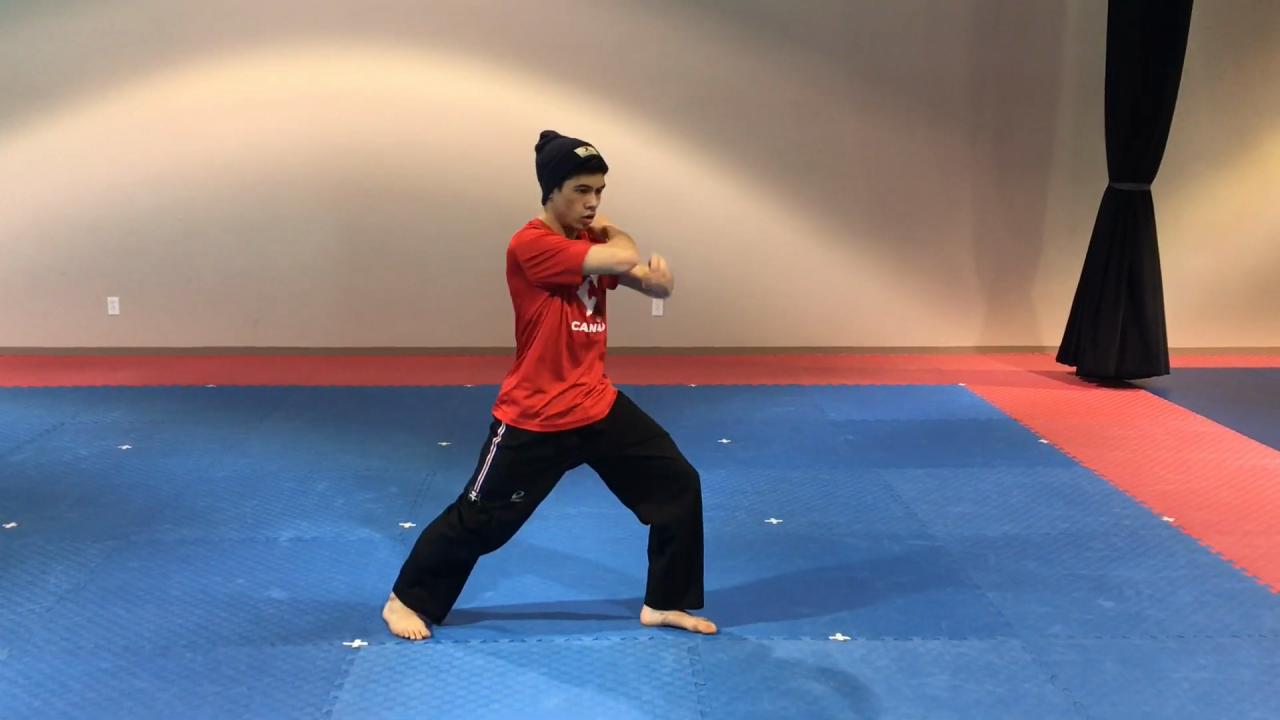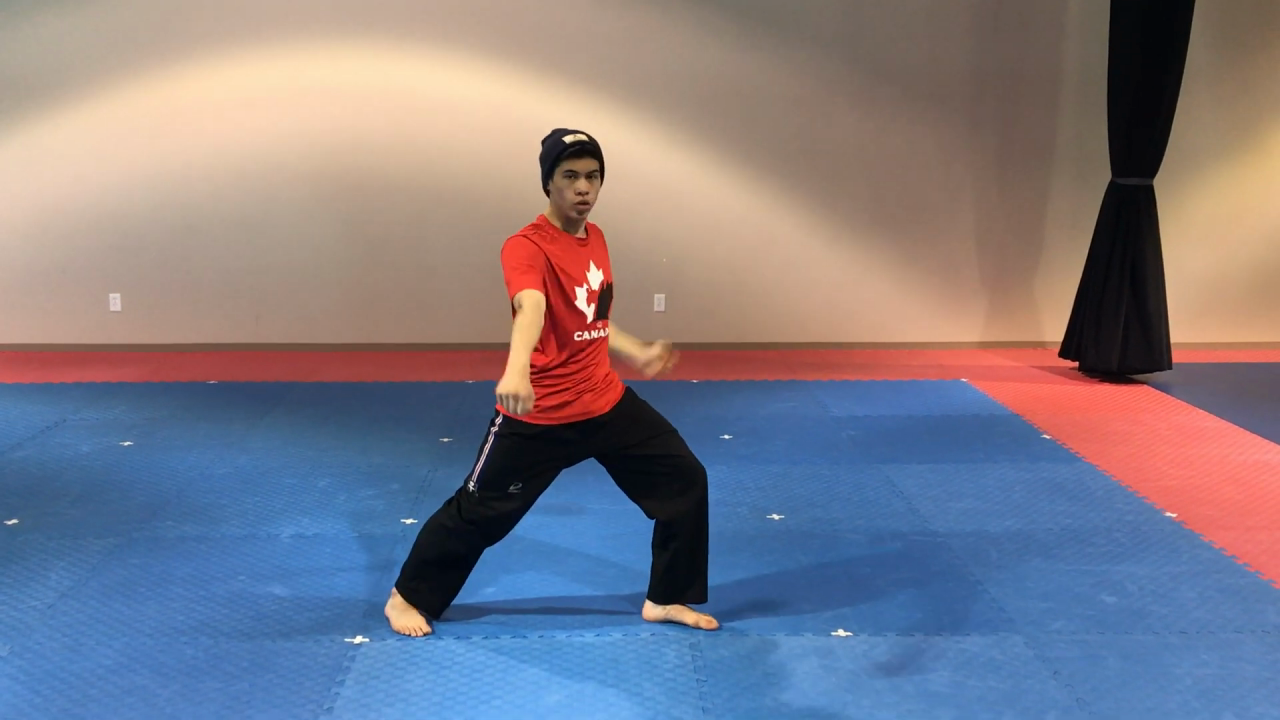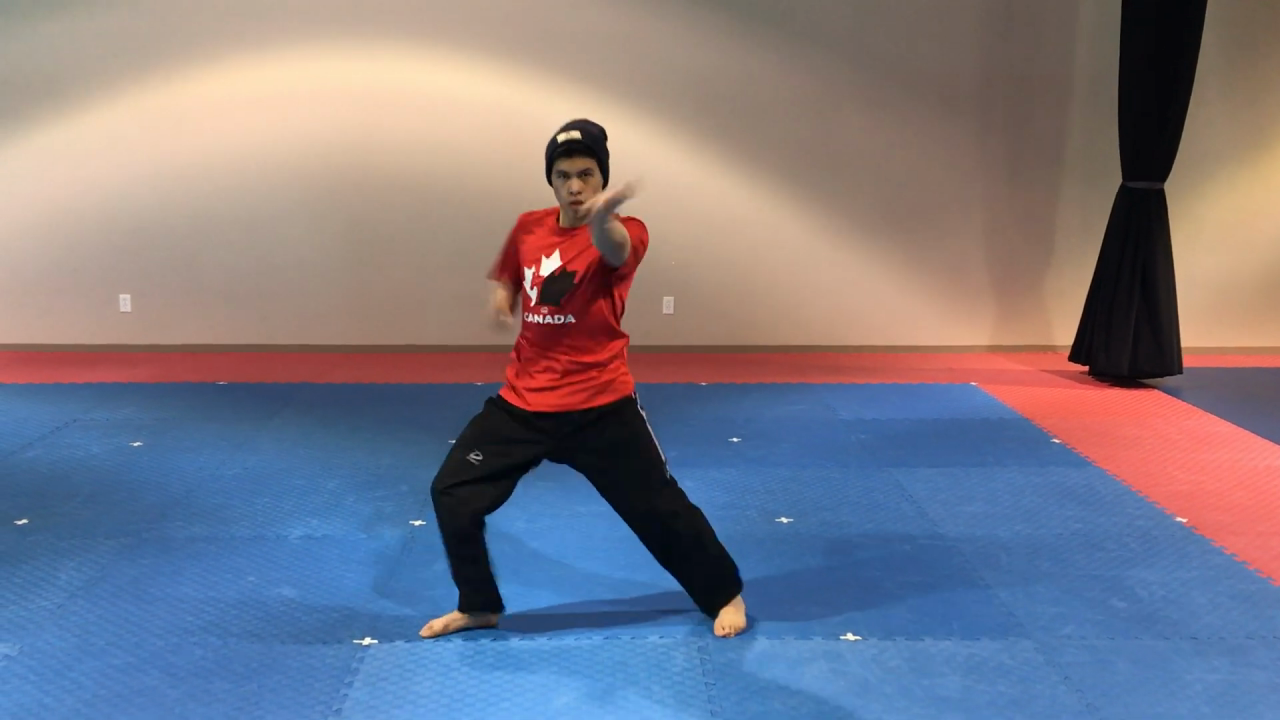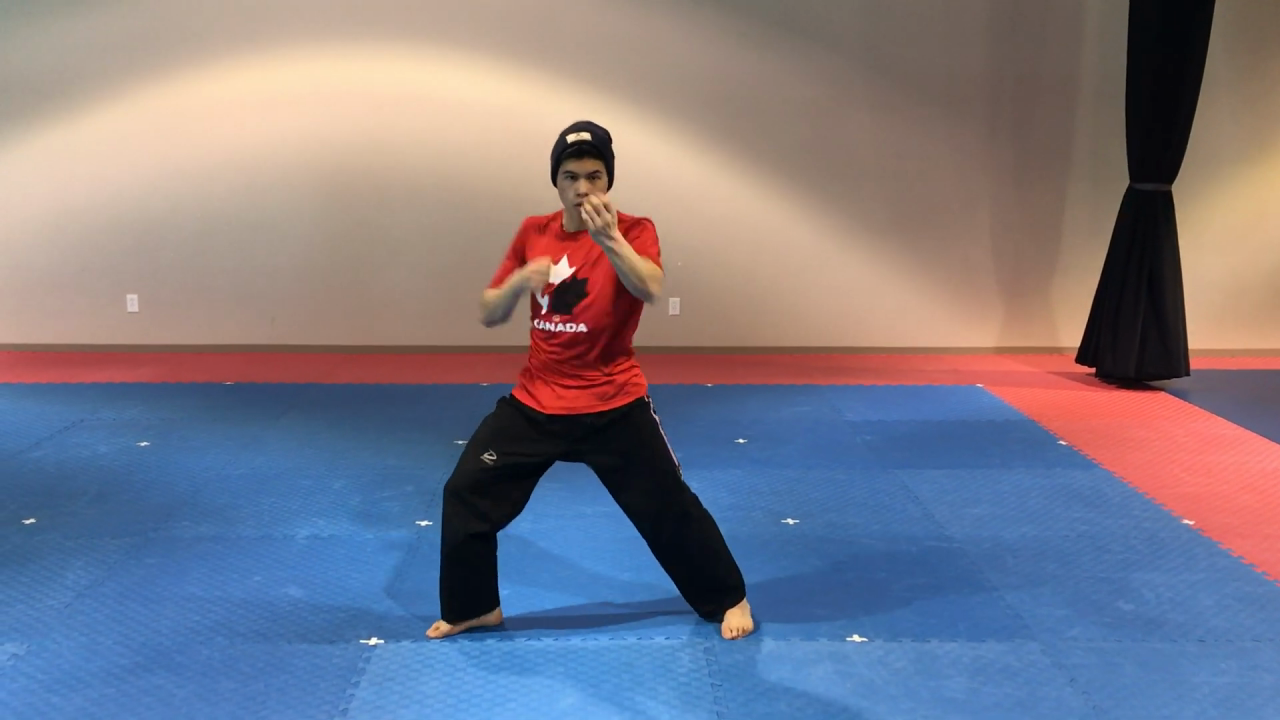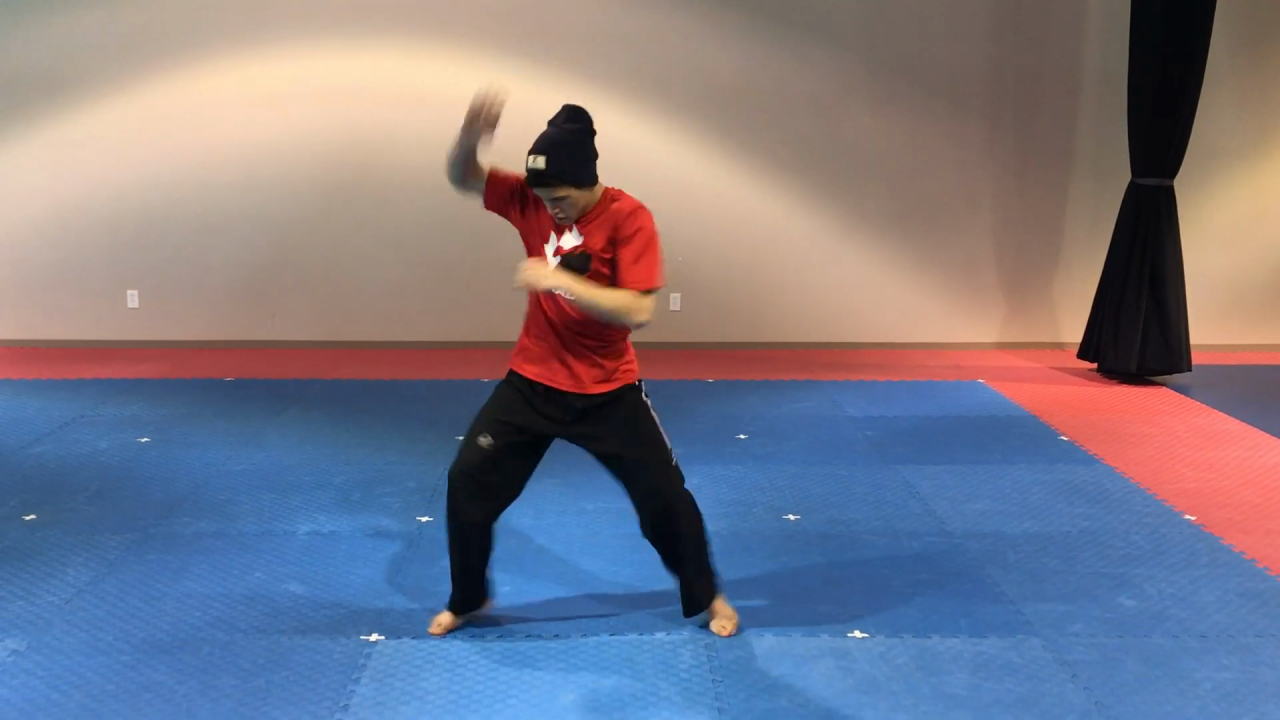
dt=0.5s
person 1, frame 1
left shoulder: (589, 237)
right shoulder: (530, 244)
left elbow: (656, 285)
right elbow: (620, 260)
left wrist: (658, 272)
right wrist: (619, 239)
left hip: (600, 406)
right hip: (534, 420)
left knee: (679, 485)
right knee: (479, 519)
left ankle: (666, 603)
right ankle: (406, 600)
person 1, frame 2
left shoulder: (594, 237)
right shoulder: (526, 246)
right elbow: (531, 310)
left wrist: (636, 353)
right wrist: (515, 371)
left hip: (607, 402)
right hip: (542, 413)
left knee: (685, 480)
right knee: (478, 511)
left ankle: (668, 597)
right ankle: (408, 595)
person 1, frame 3
left shoulder: (628, 233)
right shoulder: (527, 227)
left elbow: (613, 248)
right elbow: (503, 282)
left wrist: (604, 215)
right wrist: (503, 303)
left hip: (601, 406)
right hip: (522, 403)
left knee: (658, 507)
right knee: (453, 490)
left ankle: (725, 596)
right ankle: (480, 605)
person 1, frame 4
left shoulder: (635, 232)
right shoulder: (533, 232)
left elbow: (649, 289)
right elbow: (490, 314)
left wrist: (610, 238)
right wrist: (518, 283)
left hip: (616, 406)
right hip: (535, 402)
left knee: (670, 508)
right knee: (466, 491)
left ankle: (728, 599)
right ankle: (474, 606)
person 1, frame 5
left shoulder: (630, 217)
right shoulder: (534, 199)
left elbow: (639, 311)
right elbow: (461, 176)
left wrist: (563, 283)
right wrist: (473, 130)
left hip: (606, 390)
right hip: (533, 380)
left knee: (662, 496)
right knee: (470, 479)
left ankle: (705, 599)
right ankle: (467, 601)
